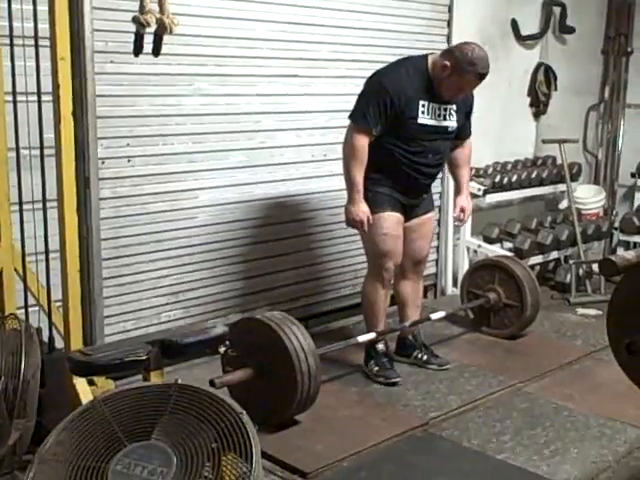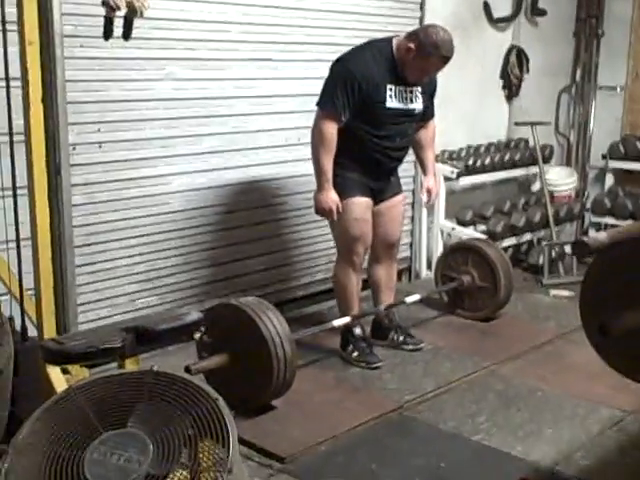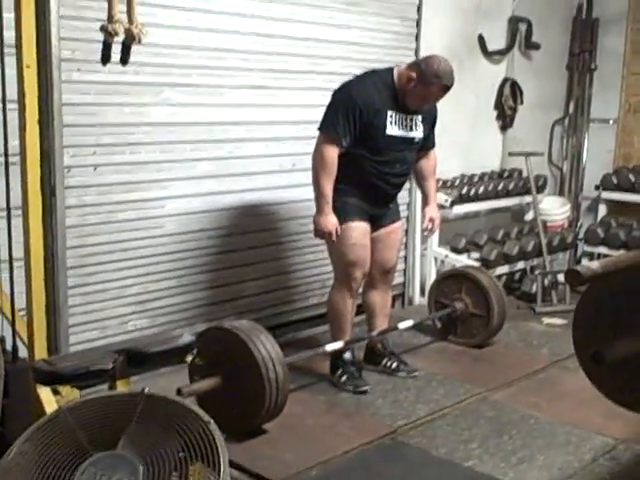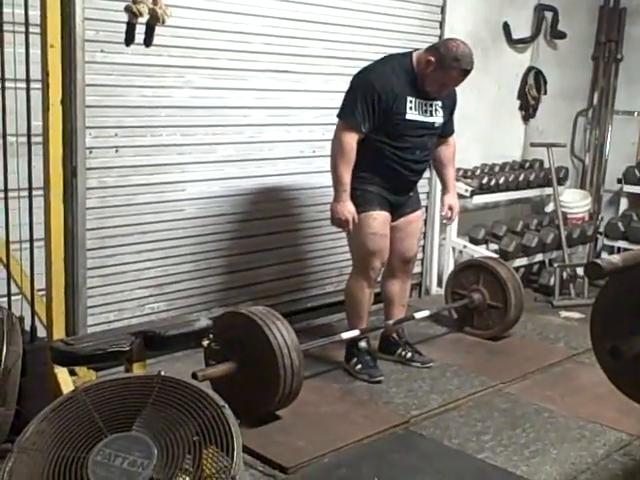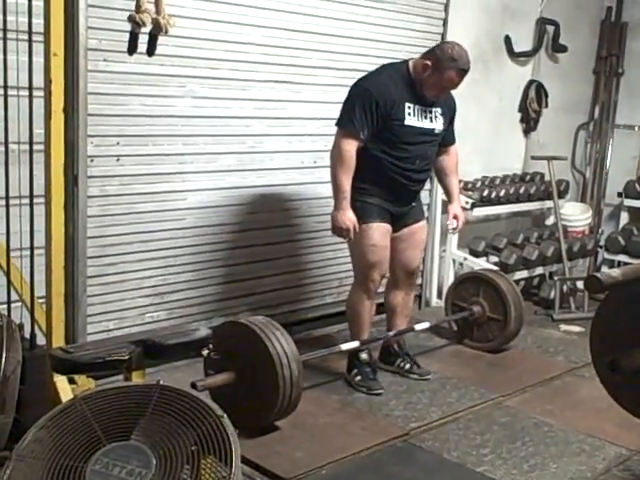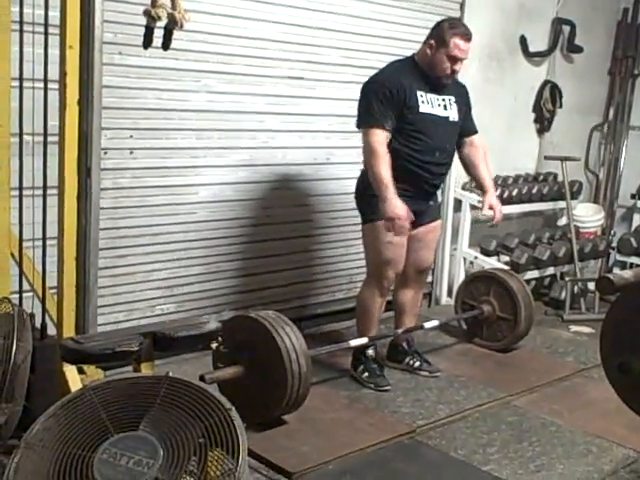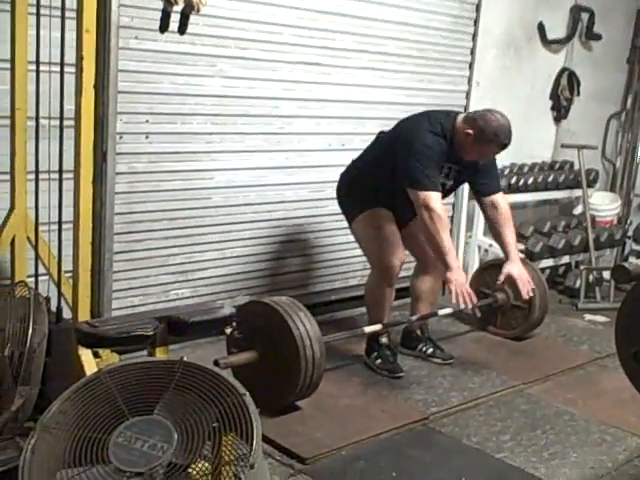
dt=0.7s
person 1, frame 1
left shoulder: (463, 95)
right shoulder: (392, 82)
left elbow: (460, 144)
right elbow: (357, 137)
left wrist: (463, 191)
right wrist: (355, 198)
left hip: (420, 192)
right hip: (381, 188)
left knee: (414, 267)
right knee: (384, 267)
left ankle: (409, 341)
right ankle: (375, 350)
person 1, frame 2
left shoulder: (426, 78)
right shoulder: (357, 67)
left elbow: (424, 125)
right elbow: (326, 124)
left wrist: (429, 172)
right wrist: (324, 186)
left hip: (387, 175)
right hip: (349, 173)
left knee: (387, 249)
right knee: (354, 253)
left ankle: (384, 323)
right ankle: (352, 334)
person 1, frame 3
left shoulder: (426, 106)
right shoulder: (359, 94)
left elbow: (425, 155)
right elbow: (327, 149)
left wrist: (431, 201)
right wrist: (324, 209)
left hip: (386, 202)
right hip: (349, 199)
left knee: (384, 275)
right knee: (351, 277)
left ankle: (377, 349)
right ankle: (342, 359)
person 1, frame 4
left shoulder: (446, 92)
right shoulder: (378, 80)
left elbow: (444, 142)
right elbow: (346, 136)
left wrist: (450, 189)
right wrist: (342, 196)
left hip: (406, 190)
right hip: (368, 187)
left knee: (404, 264)
right knee: (369, 266)
left ankle: (393, 339)
right ankle: (357, 347)
person 1, frame 5
left shoulder: (445, 102)
right shoulder: (376, 88)
left elbow: (446, 151)
right elbow: (345, 145)
left wrist: (454, 199)
right wrist: (342, 205)
left hip: (409, 202)
right hip: (369, 200)
left knee: (407, 274)
right knee: (370, 278)
left ankle: (394, 350)
right ankle: (359, 359)
person 1, frame 6
left shoulder: (457, 91)
right shoulder: (390, 82)
left elbow: (471, 144)
right elbow: (375, 142)
left wrist: (489, 190)
right wrist: (387, 197)
left hip: (427, 198)
right hip: (390, 197)
left knee: (417, 274)
right knee: (384, 276)
left ankle: (402, 348)
right ankle: (364, 355)
person 1, frame 7
left shoulder: (480, 147)
right shoulder: (424, 140)
left elbow: (496, 205)
right elbow: (431, 209)
left wrist: (513, 259)
right wrist: (453, 269)
left hip: (406, 197)
right hip: (365, 193)
left knee: (434, 259)
right knee: (389, 263)
left ankle: (415, 335)
right ankle: (377, 344)
